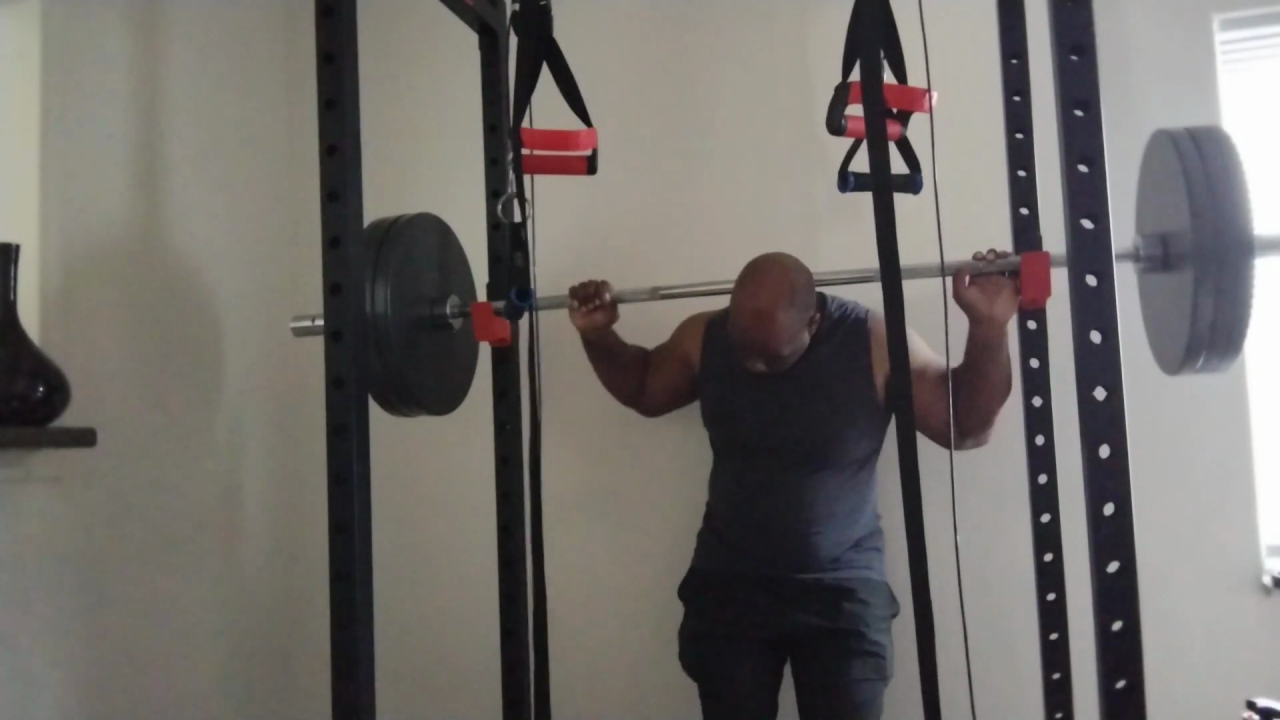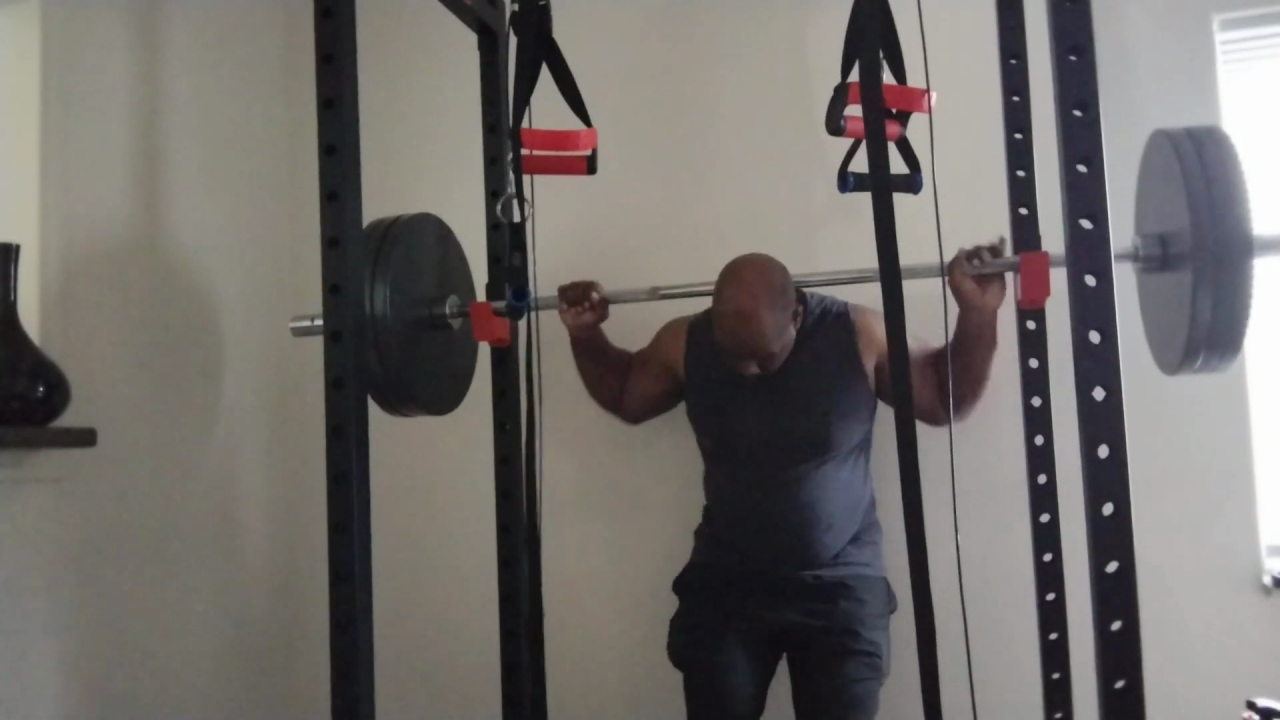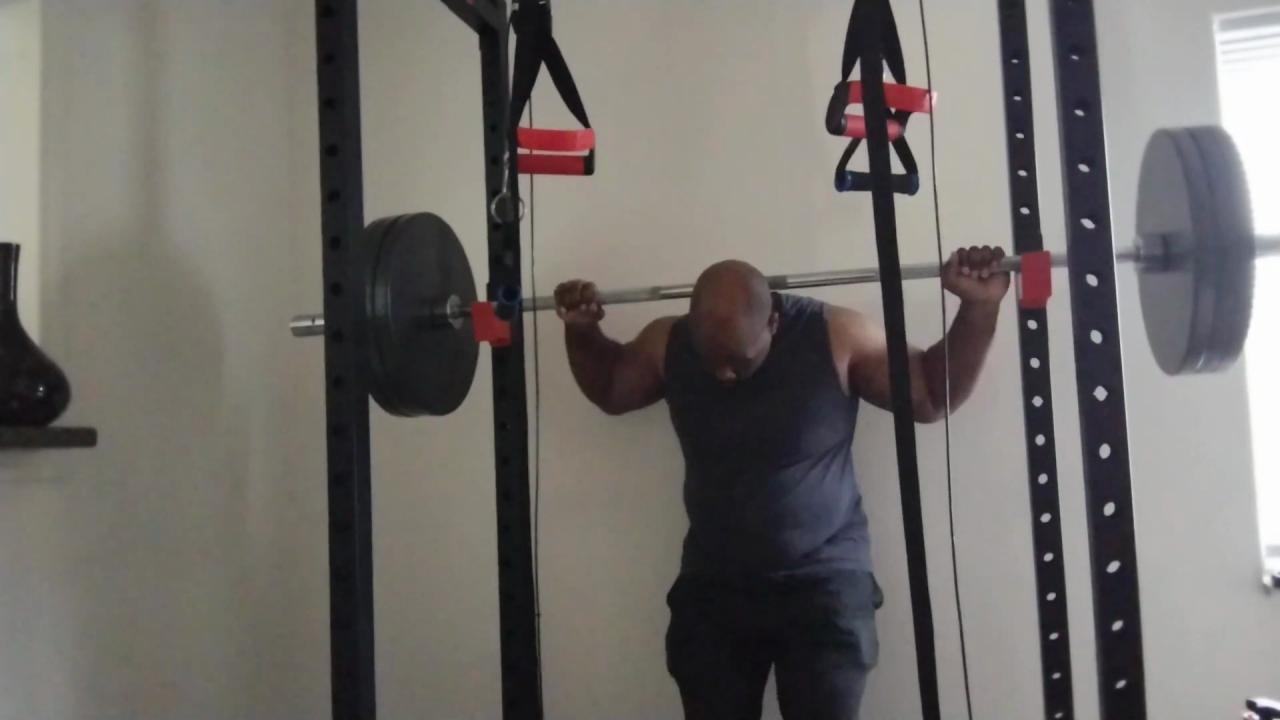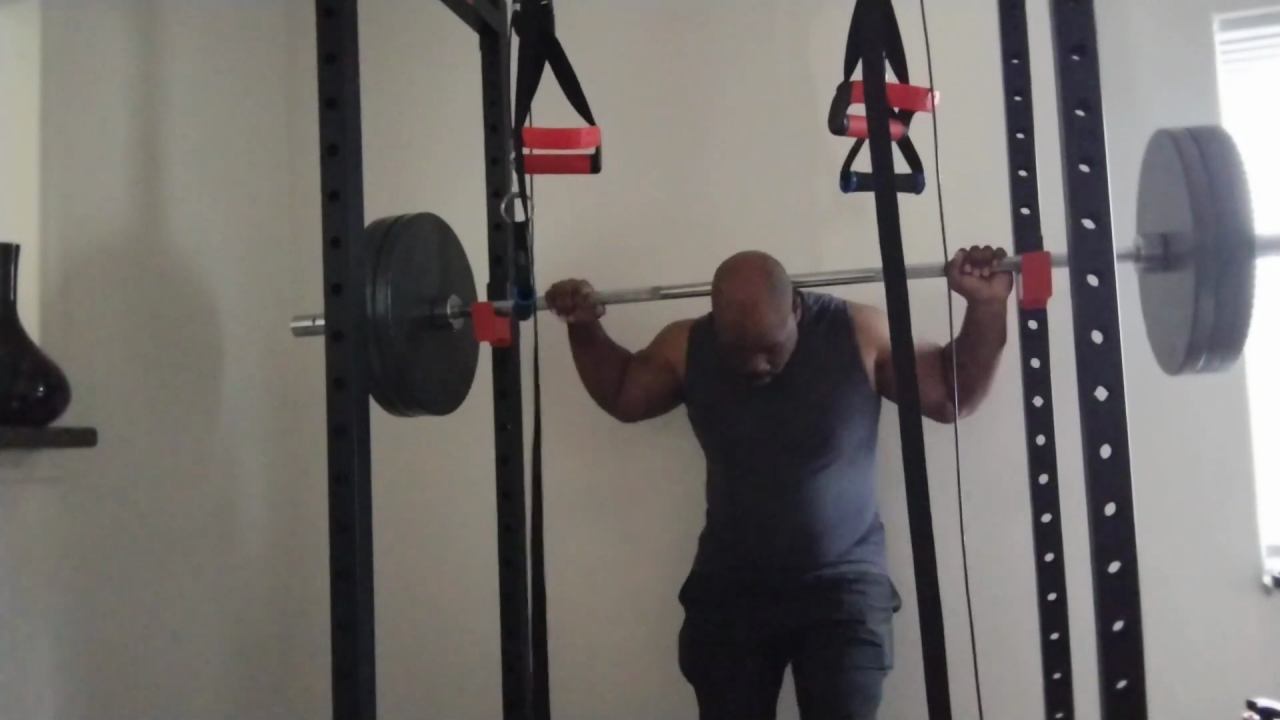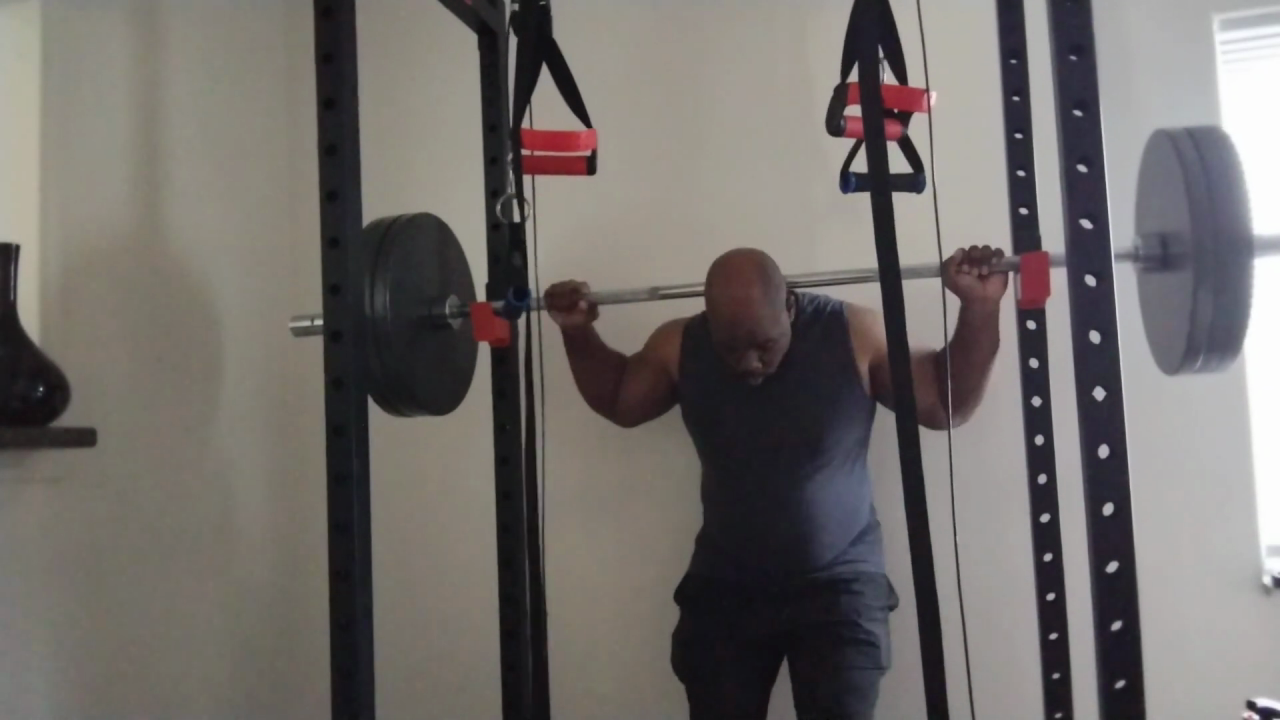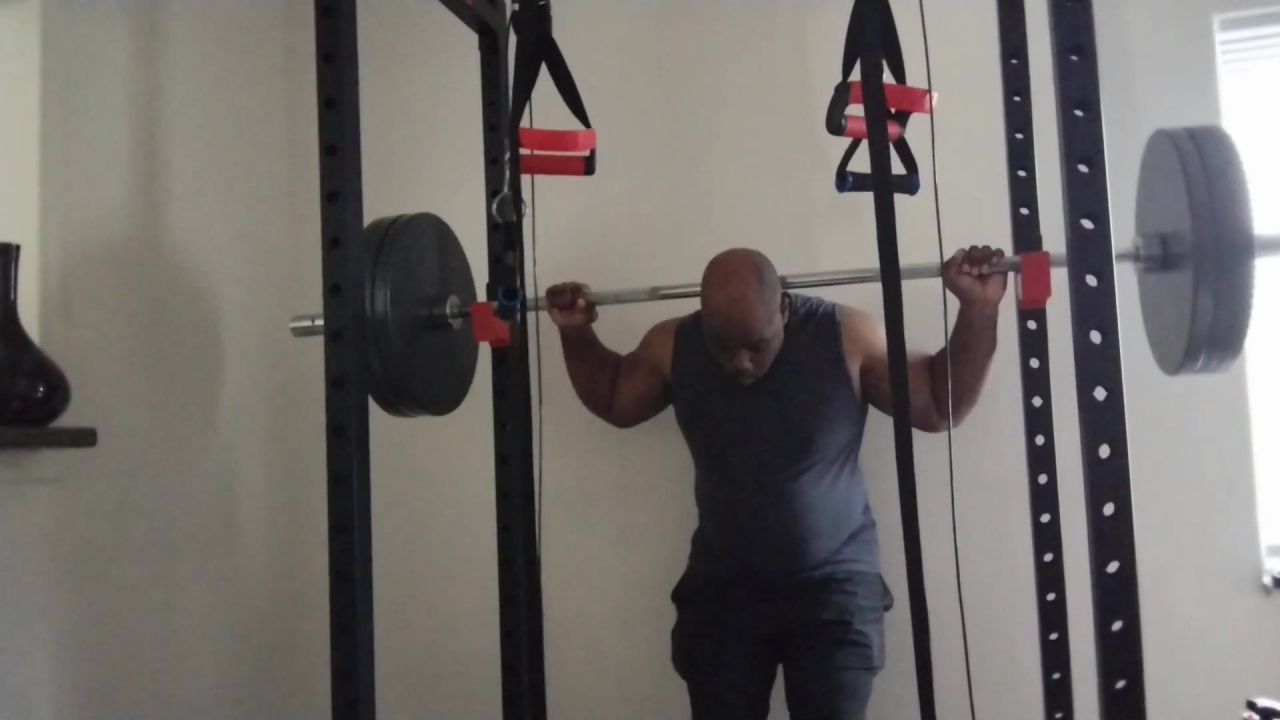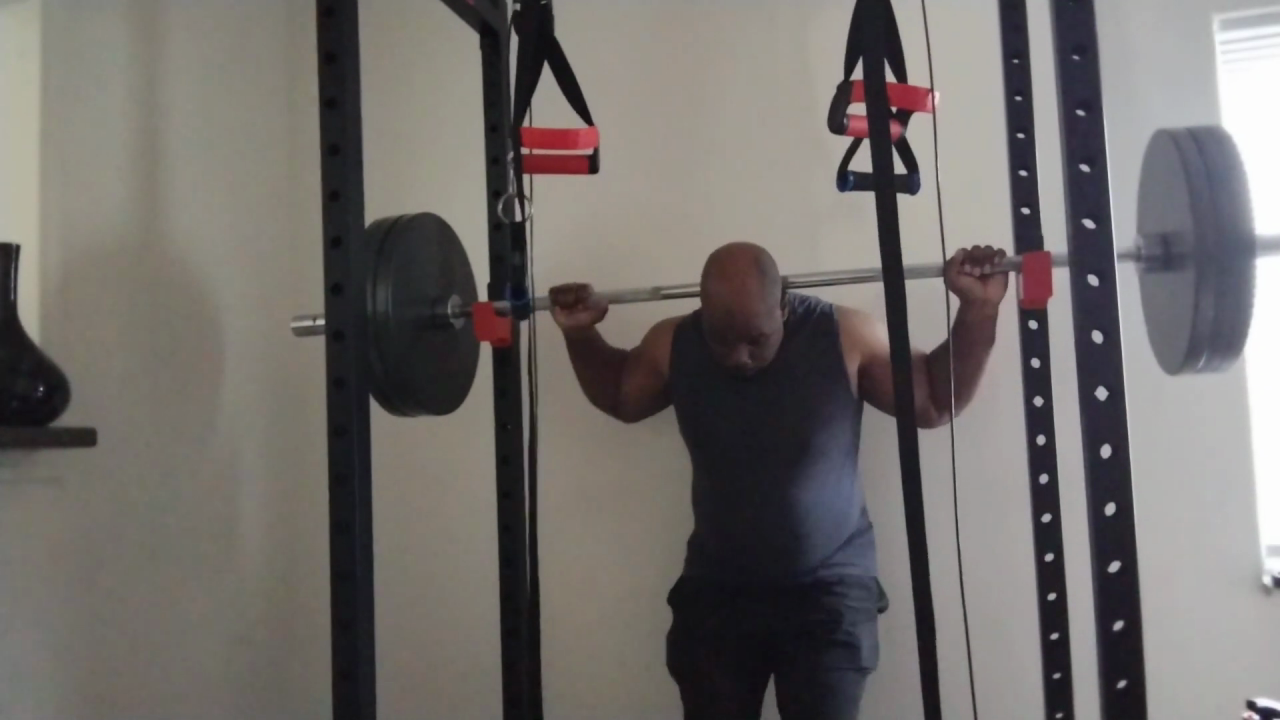
dt=0.4s
person 1, frame 1
left shoulder: (875, 344)
right shoulder: (704, 339)
left elbow: (966, 426)
right elbow: (644, 390)
left wrist: (988, 326)
right wrist: (597, 336)
left hip: (841, 589)
right hip: (729, 586)
person 1, frame 2
left shoulder: (858, 335)
right shoulder: (686, 343)
left elbow: (946, 400)
right elbow: (623, 398)
left wrist: (978, 313)
right wrist: (586, 335)
left hip: (840, 585)
right hip: (726, 581)
person 1, frame 3
left shoulder: (837, 336)
right shoulder: (669, 343)
left elbow: (932, 396)
right elbow: (610, 390)
left wrist: (978, 308)
right wrist: (581, 331)
left hip: (823, 583)
right hip: (713, 586)
person 1, frame 4
left shoulder: (860, 333)
right shoulder: (689, 346)
left elbow: (955, 396)
right elbow: (622, 394)
left wrist: (986, 307)
right wrist: (584, 328)
left hip: (842, 587)
right hip: (729, 589)
person 1, frame 5
left shoulder: (854, 335)
right shoulder: (680, 346)
left elbow: (948, 404)
right elbow: (618, 400)
left wrist: (980, 307)
right wrist: (578, 332)
left hip: (838, 586)
right hip: (725, 589)
person 1, frame 6
left shoulder: (847, 337)
right shoulder: (673, 346)
left elbow: (941, 406)
right elbow: (614, 401)
left wrist: (978, 309)
right wrist: (576, 334)
left hip: (832, 586)
right hip: (722, 588)
person 1, frame 7
left shoulder: (844, 337)
right shoulder: (673, 345)
left elbow: (936, 401)
right elbow: (620, 396)
left wrist: (978, 309)
right wrist: (581, 335)
left hip: (827, 591)
right hip: (716, 593)
